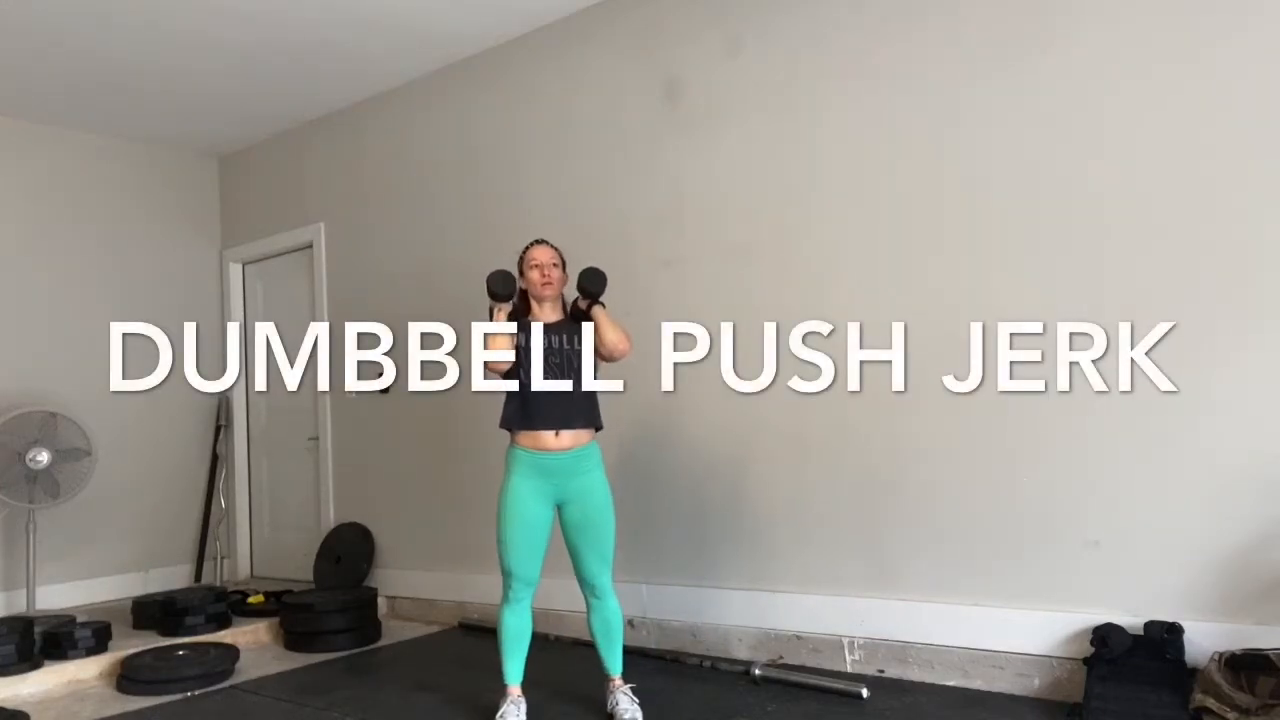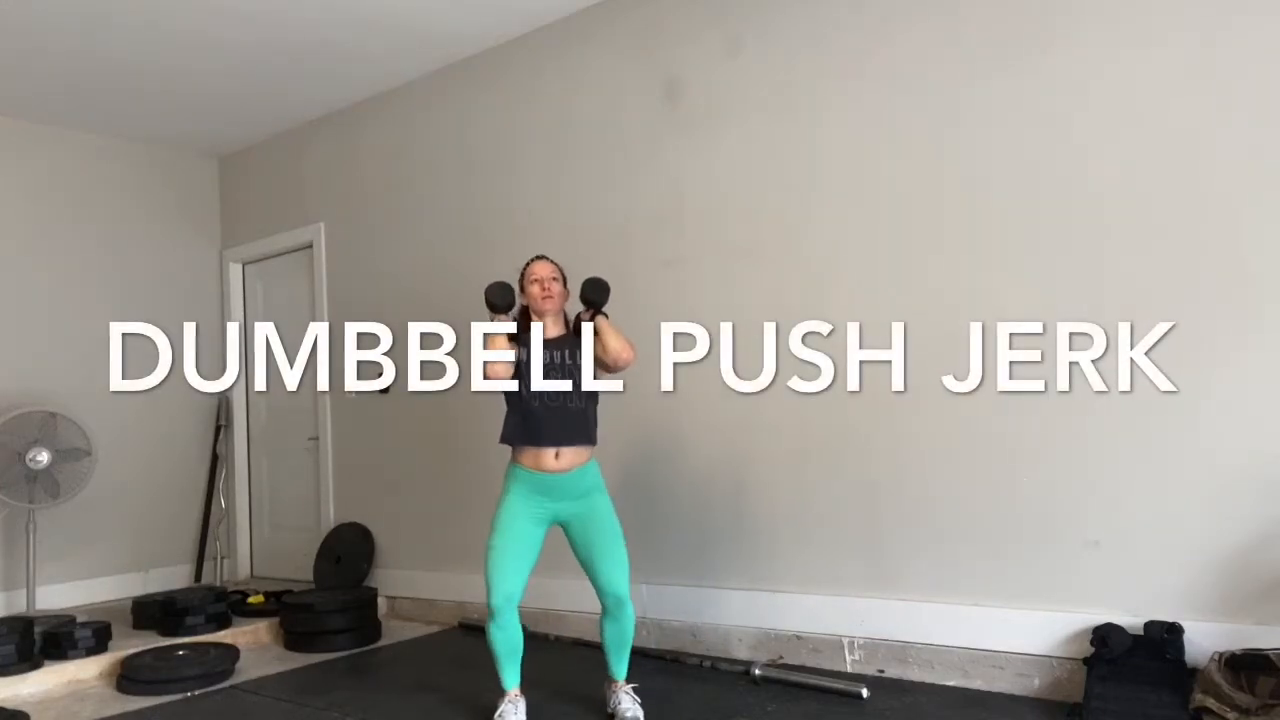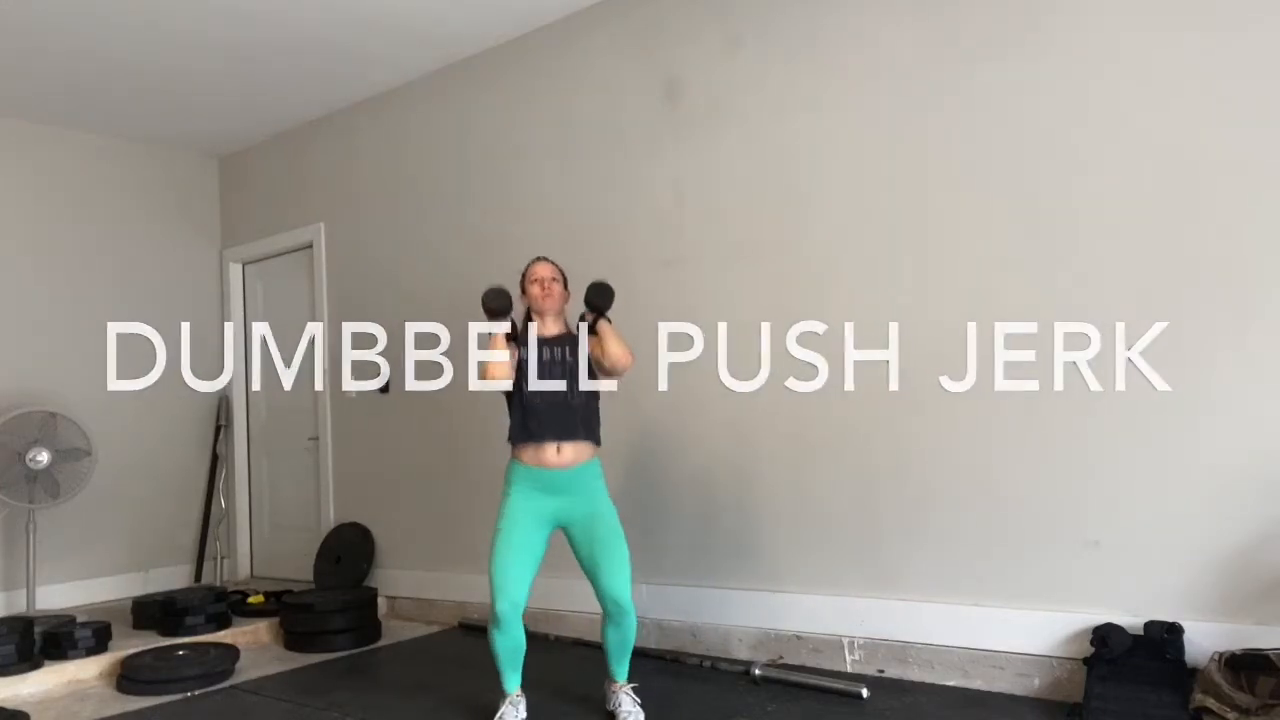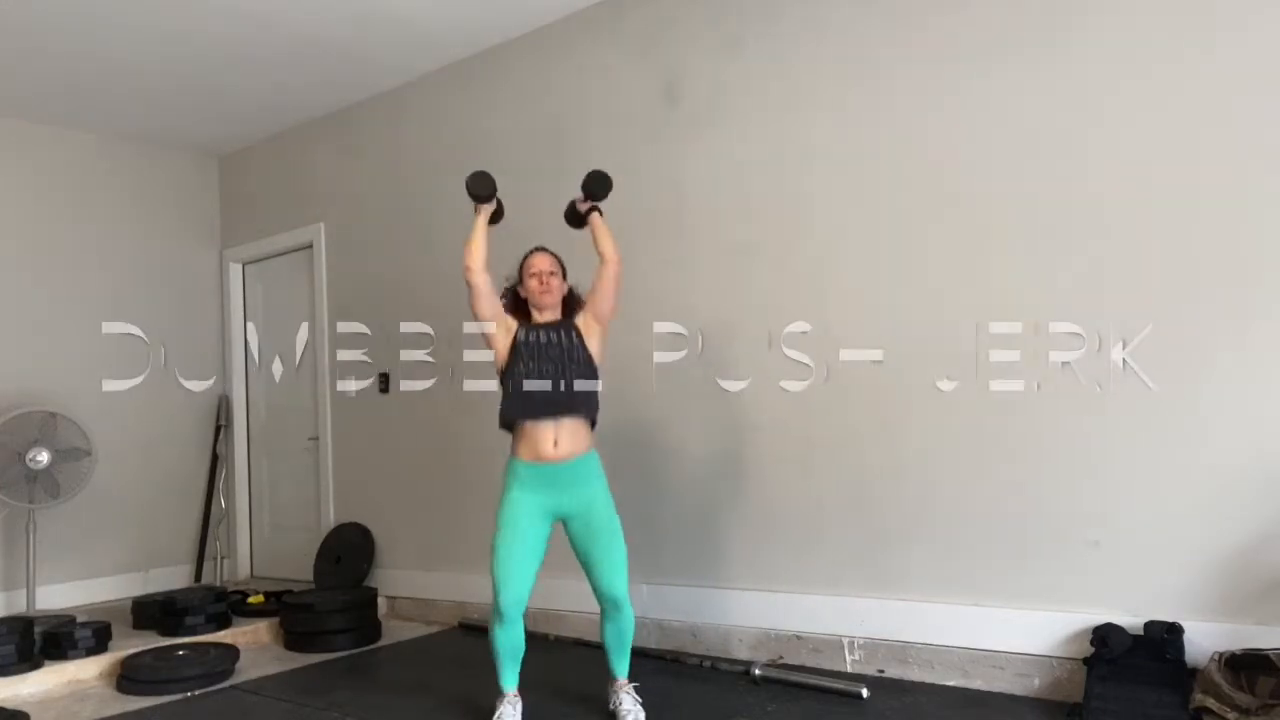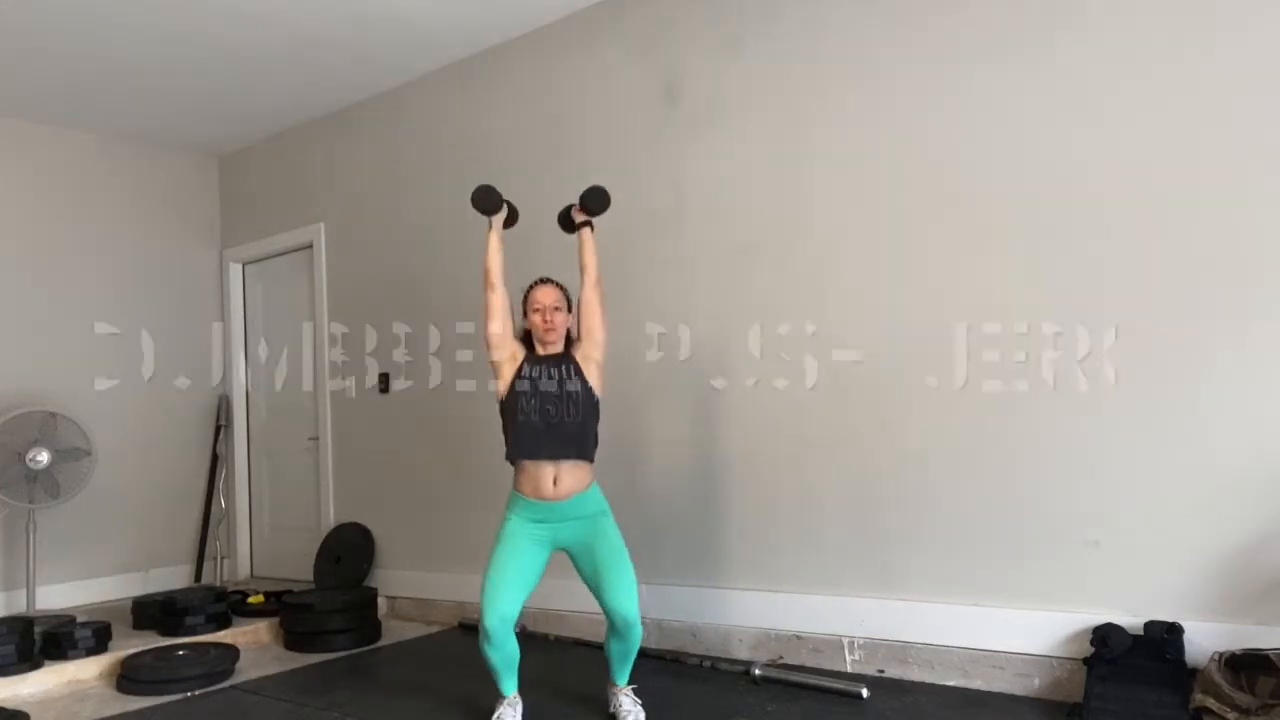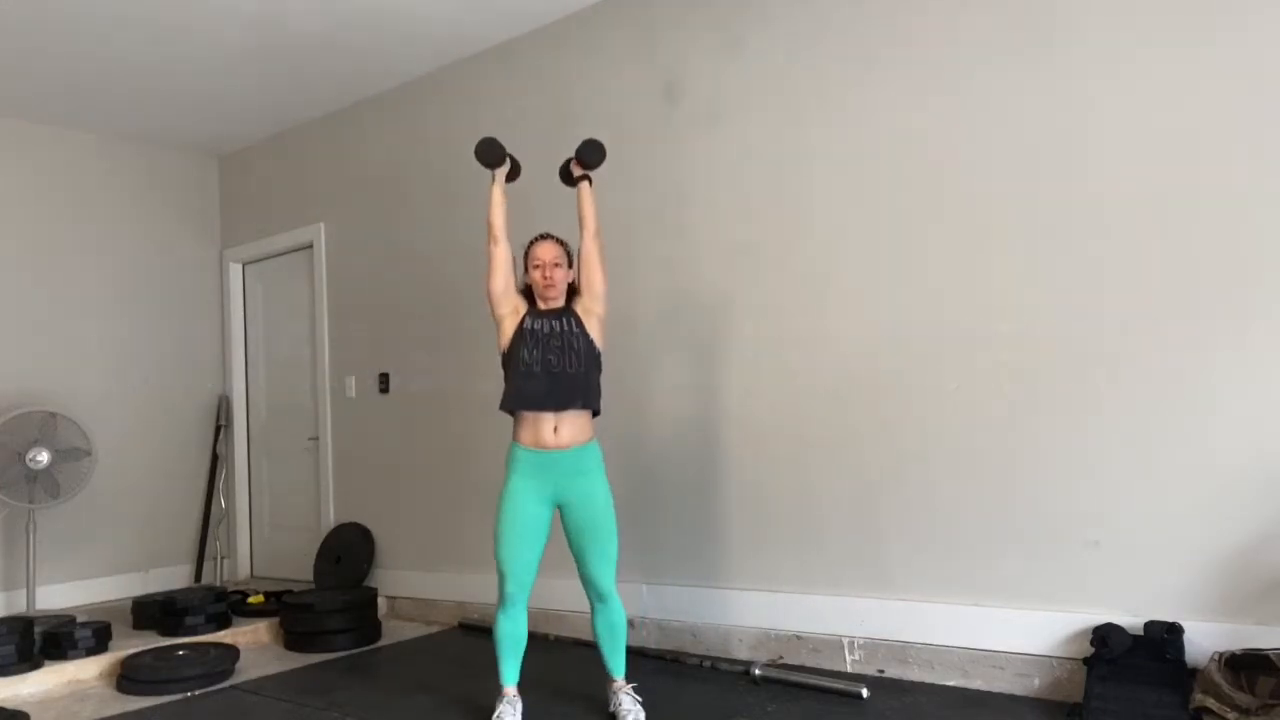
dt=0.3s
person 1, frame 1
left shoulder: (583, 328)
right shoulder: (512, 328)
left elbow: (619, 348)
right elbow: (496, 363)
left wrist: (594, 305)
right wrist: (500, 311)
left hip: (582, 467)
right hip: (527, 469)
left knee: (598, 583)
right knee: (518, 587)
person 1, frame 2
left shoulder: (587, 345)
right shoulder: (514, 346)
left elbow: (624, 357)
right elbow: (494, 373)
left wrist: (598, 317)
right wrist: (500, 326)
left hip: (584, 489)
right hip: (526, 490)
left knee: (618, 593)
right knee: (500, 600)
person 1, frame 3
left shoulder: (586, 346)
right shoulder: (515, 348)
left elbow: (621, 363)
right elbow: (495, 379)
left wrist: (600, 322)
right wrist: (500, 330)
left hip: (585, 488)
right hip: (527, 490)
left knee: (619, 597)
right knee: (505, 606)
person 1, frame 4
left shoulder: (584, 328)
right shoulder: (508, 333)
left elbow: (611, 266)
right elbow: (475, 273)
left wrist: (593, 214)
right wrist: (483, 217)
left hip: (584, 479)
right hip: (526, 484)
left knee: (614, 594)
right knee: (508, 601)
person 1, frame 5
left shoulder: (586, 361)
right shoulder: (511, 363)
left elbow: (592, 284)
right elbow: (494, 288)
left wrist: (585, 226)
right wrist: (495, 227)
left hip: (587, 513)
right hip: (526, 518)
left knee: (626, 615)
right knee: (495, 622)
person 1, frame 6
left shoulder: (587, 315)
right shoulder: (513, 317)
left elbow: (591, 238)
right elbow: (498, 243)
left wrist: (582, 182)
right wrist: (498, 182)
left hip: (583, 467)
right hip: (527, 470)
left knee: (601, 586)
right knee: (513, 590)
